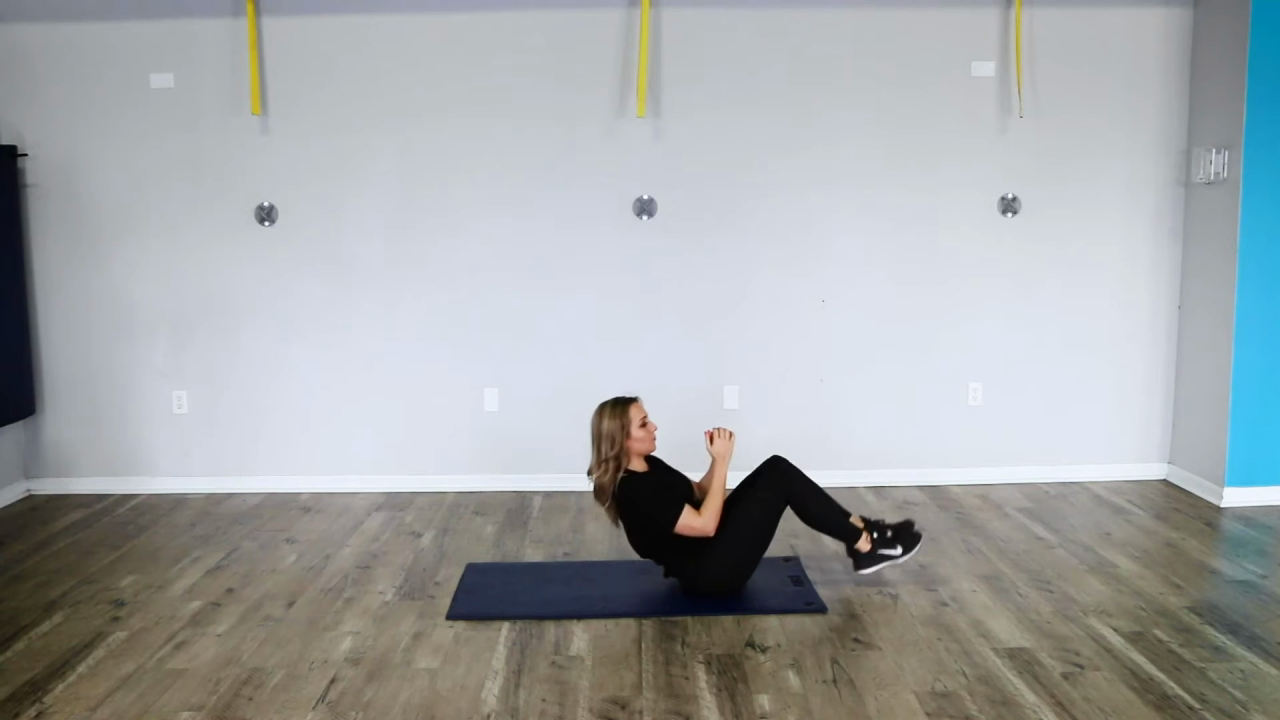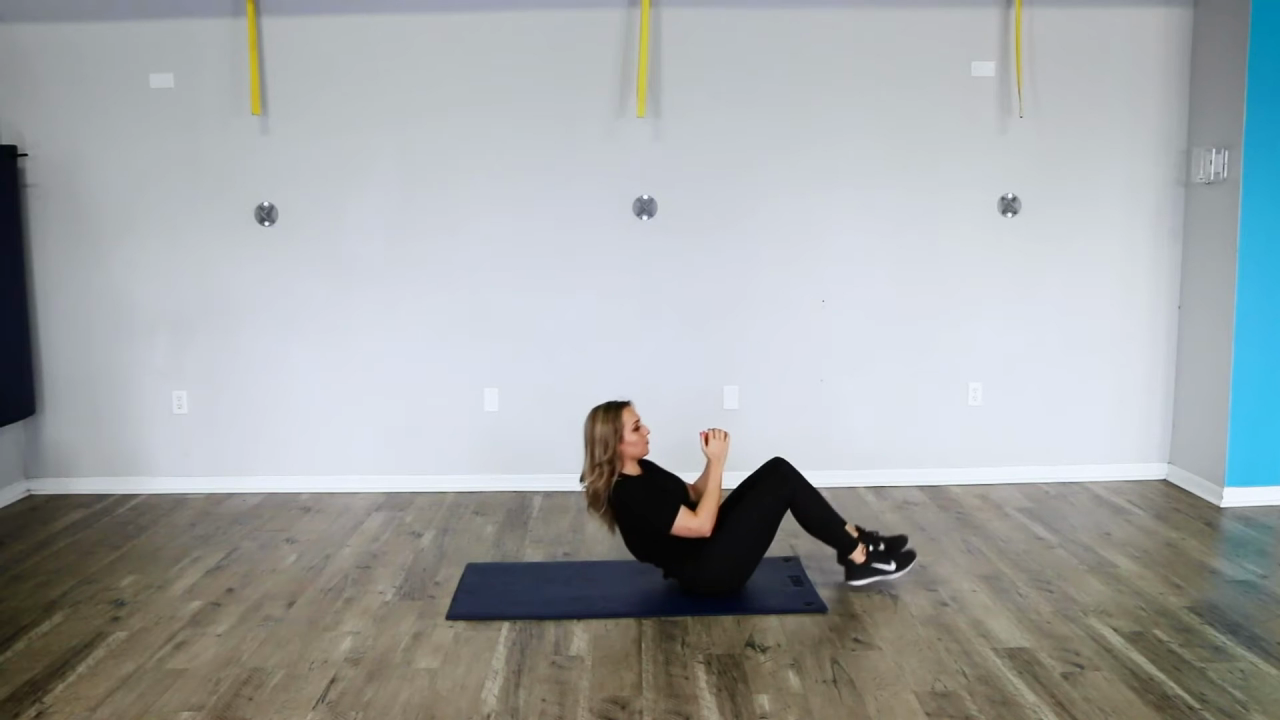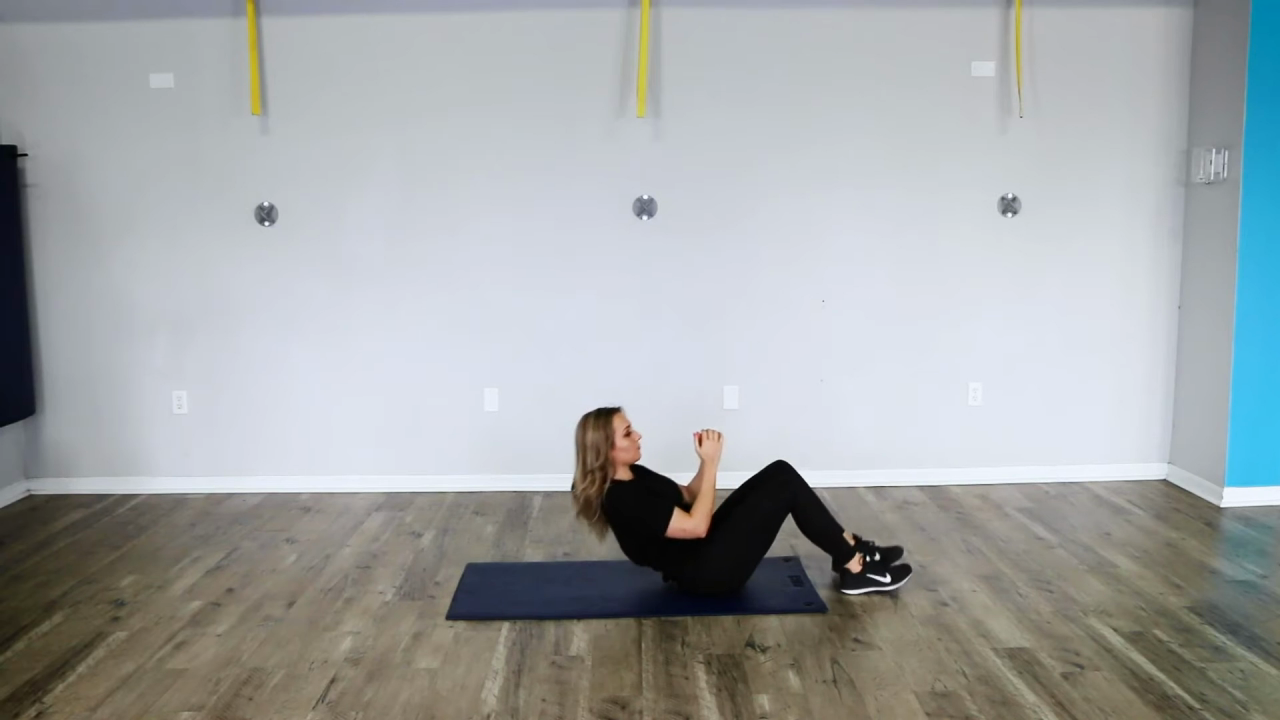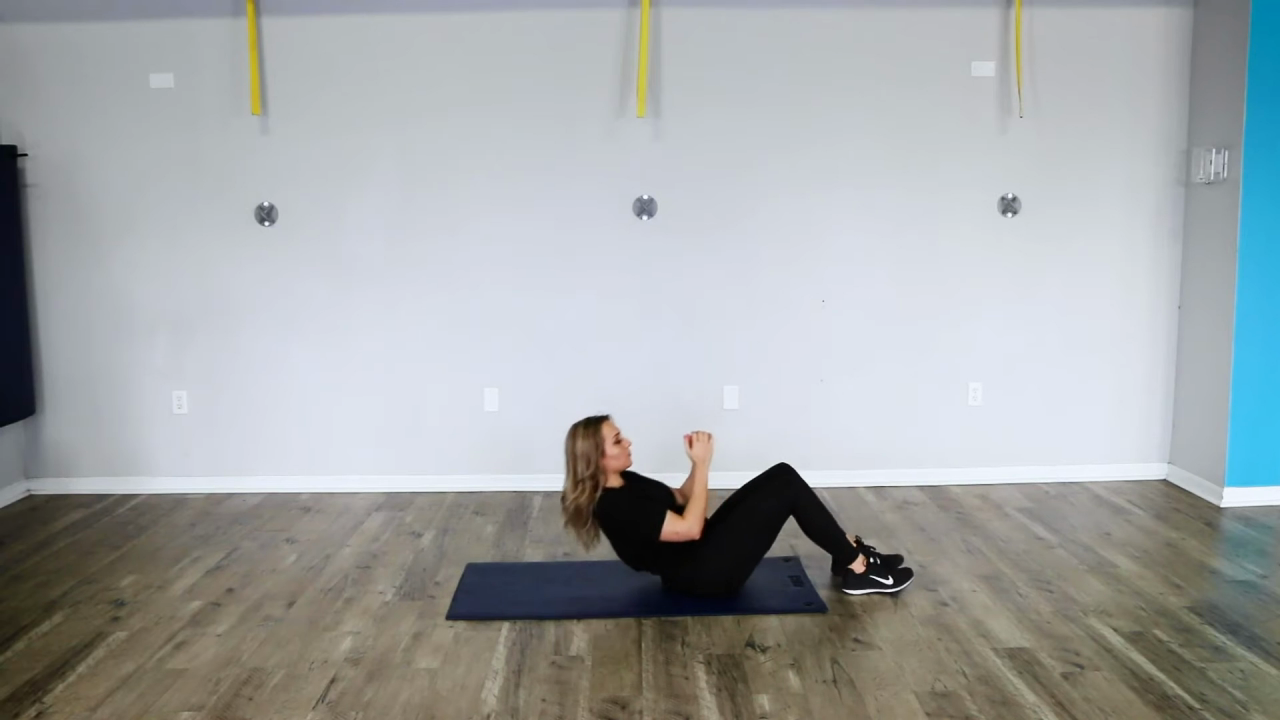
dt=0.1s
person 1, frame 1
left shoulder: (648, 466)
right shoulder: (635, 492)
left elbow: (698, 494)
right elbow: (705, 525)
left wrist: (717, 459)
right wrist: (722, 461)
left hip: (713, 549)
right hip: (710, 571)
left knee: (777, 468)
right knee: (783, 482)
left ankle: (860, 529)
right ankle: (866, 548)
person 1, frame 2
left shoulder: (642, 470)
right shoulder: (630, 495)
left elbow: (693, 496)
right elbow: (701, 525)
left wrist: (712, 461)
right wrist: (717, 462)
left hip: (709, 548)
right hip: (709, 570)
left knee: (778, 469)
right knee: (785, 484)
left ankle: (855, 539)
right ankle: (860, 559)
person 1, frame 3
left shoulder: (632, 476)
right shoulder: (623, 500)
left elbow: (688, 497)
right elbow: (697, 525)
left wrist: (705, 461)
right wrist: (711, 462)
left hip: (709, 549)
right hip: (709, 571)
left knee: (780, 472)
right knee: (788, 488)
left ankle: (850, 547)
right ankle: (855, 571)
person 1, frame 4
left shoulder: (624, 482)
right shoulder: (616, 506)
left elbow: (680, 501)
right elbow: (690, 527)
left wrist: (697, 464)
right wrist: (701, 463)
left hip: (703, 549)
right hip: (705, 572)
left knee: (781, 474)
right knee: (789, 489)
left ankle: (851, 549)
right ankle: (857, 570)
